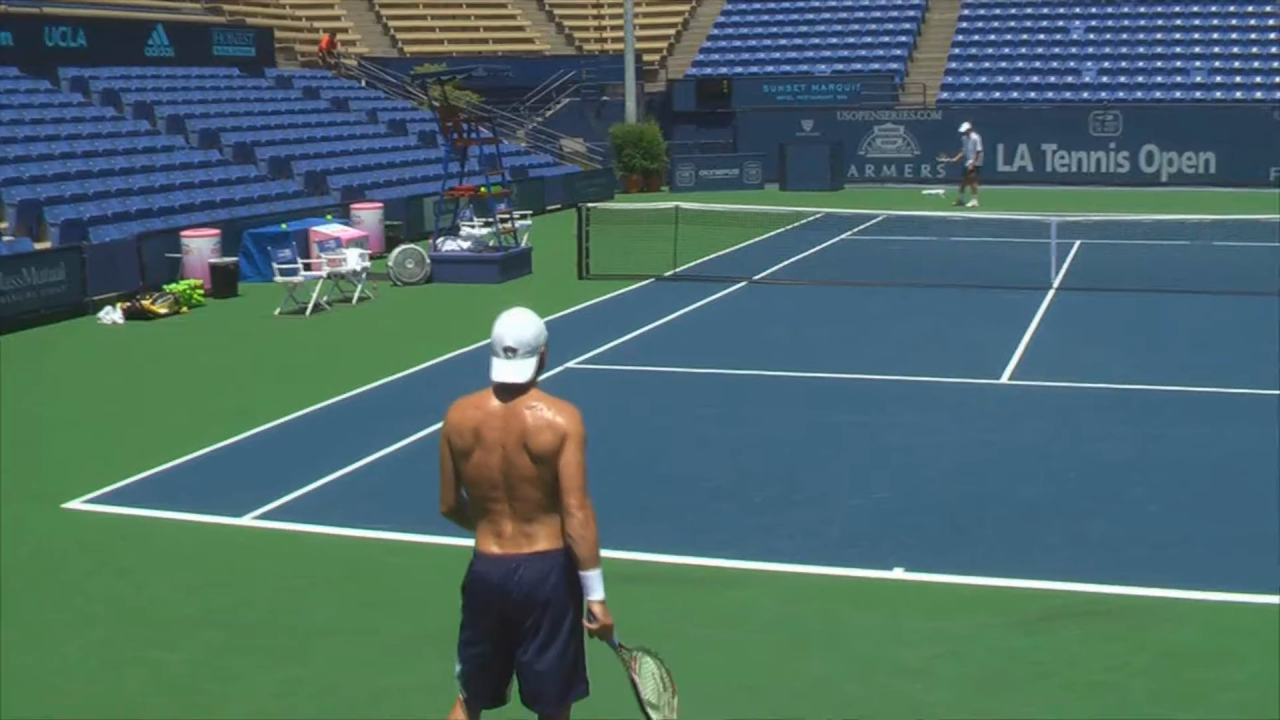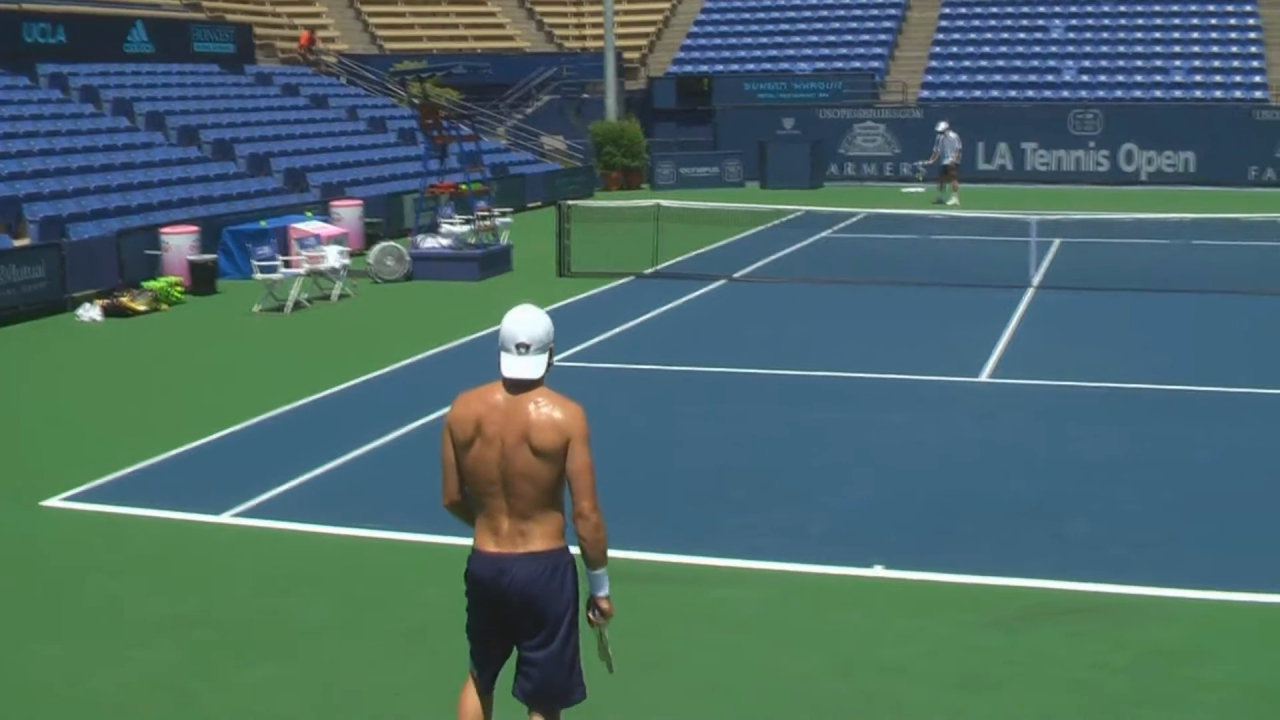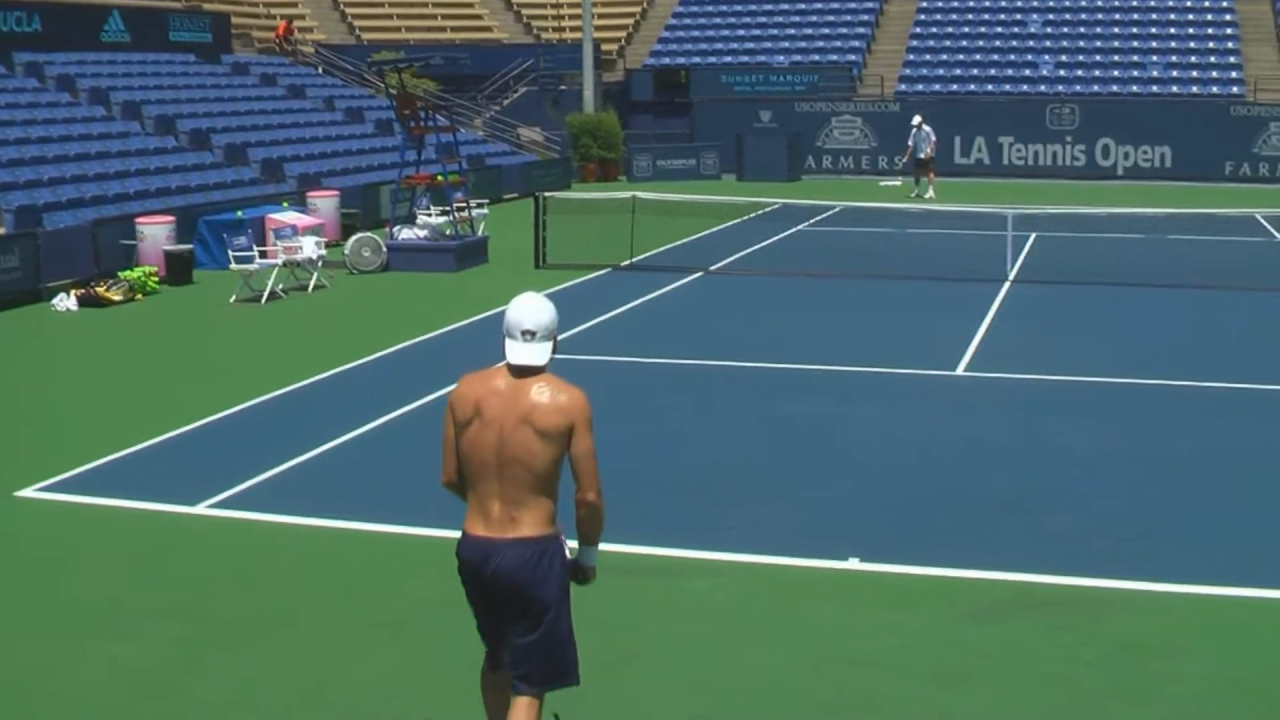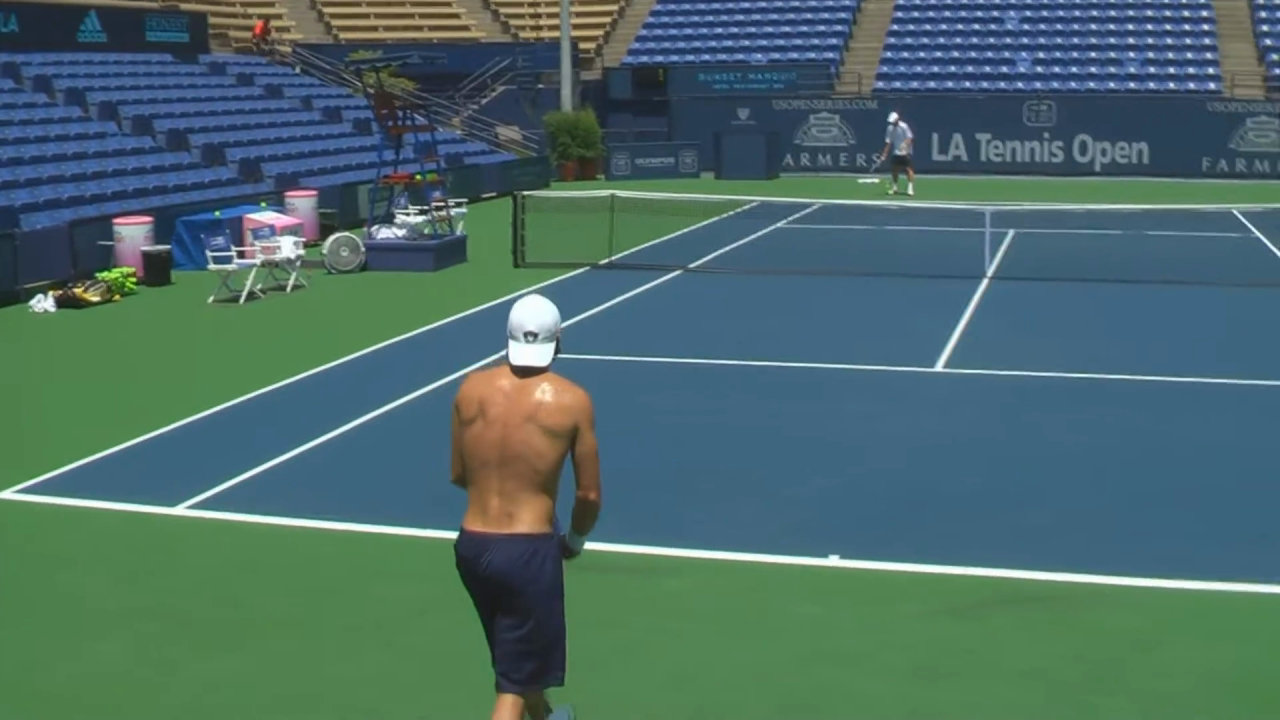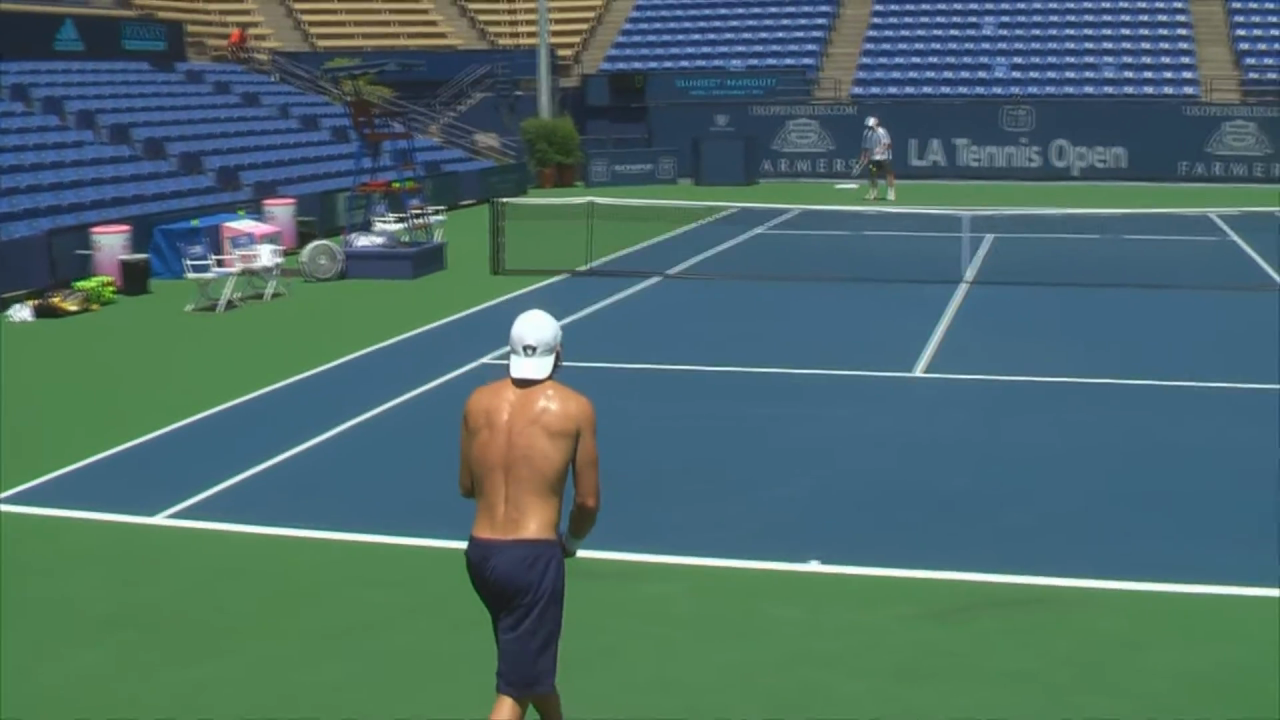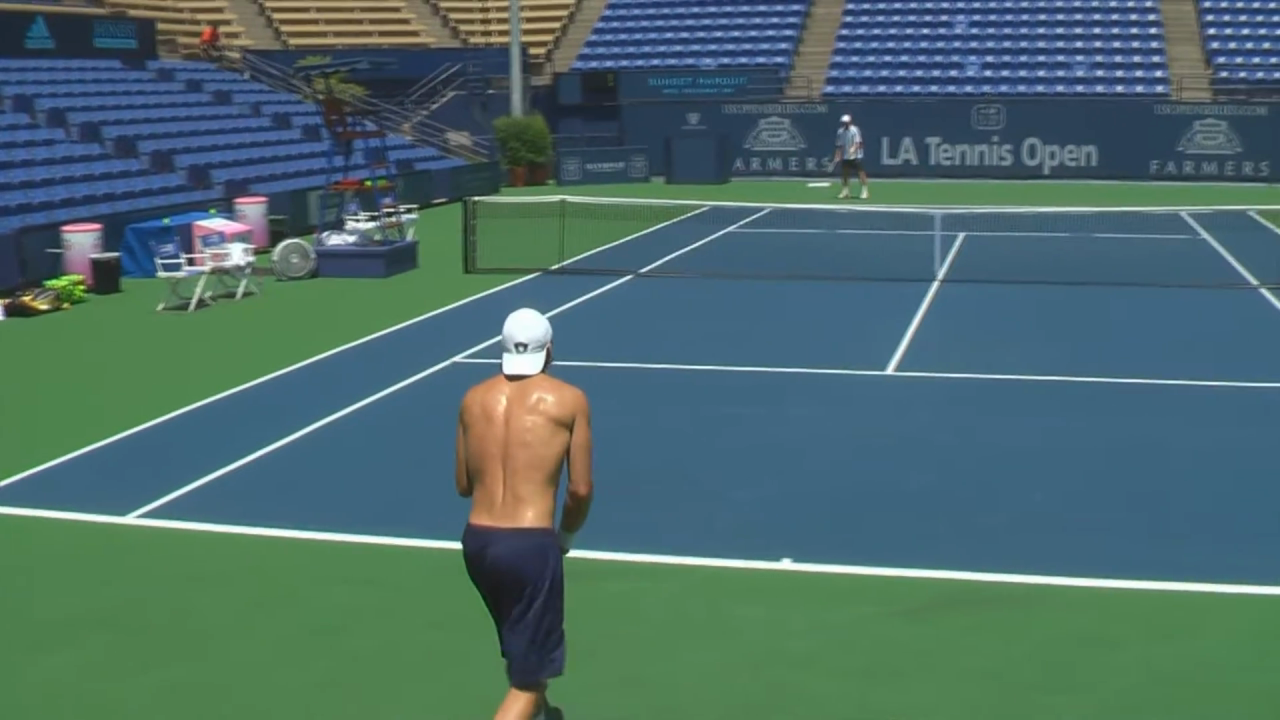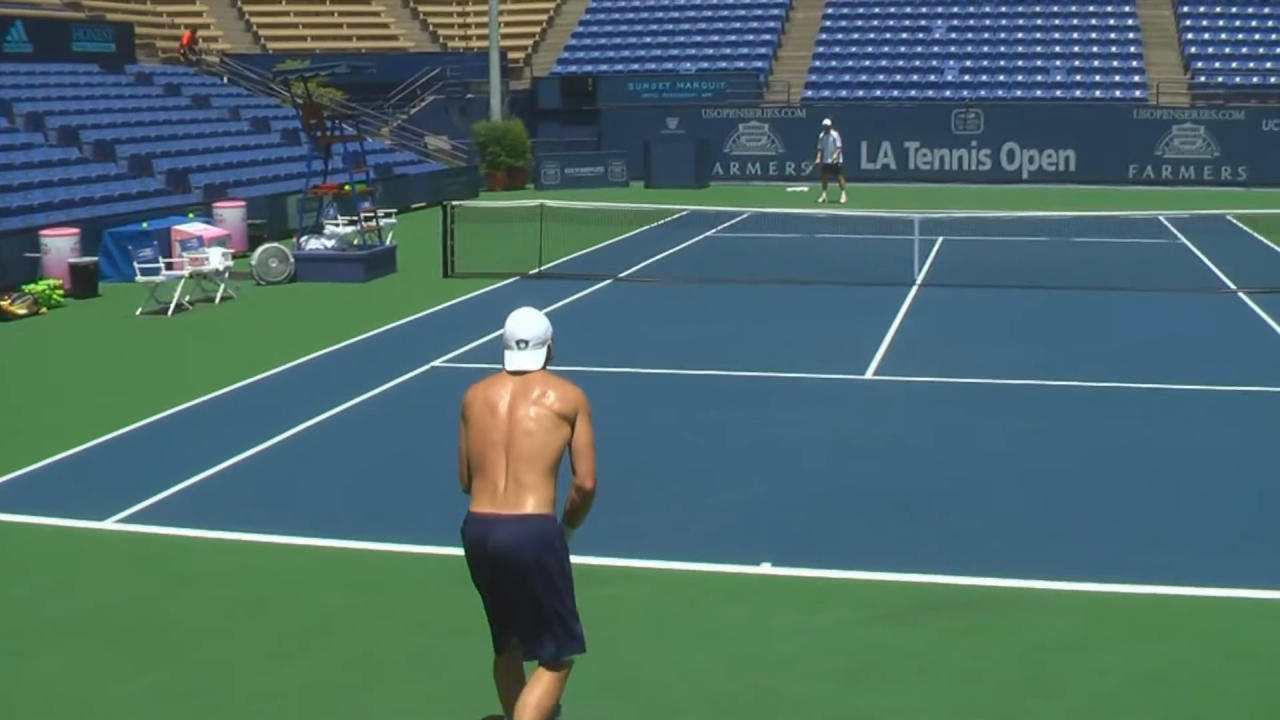
dt=0.5s
person 1, frame 1
left shoulder: (459, 415)
right shoulder: (561, 418)
left elbow: (449, 505)
right elbow: (576, 512)
right wrist: (595, 595)
left hip: (486, 569)
right hip: (546, 569)
person 1, frame 2
left shoulder: (463, 408)
right shoulder: (564, 415)
left elbow: (452, 499)
right elbow: (586, 513)
right wrist: (599, 587)
left hip: (484, 564)
right hip: (544, 568)
left knee: (479, 677)
person 1, frame 3
left shoulder: (466, 391)
right shoulder: (568, 400)
left elbow: (451, 478)
right elbow: (589, 497)
right wrist: (587, 555)
left hip: (473, 548)
right hip: (533, 554)
left knee: (495, 658)
right knee: (529, 685)
person 1, frame 4
left shoulder: (471, 389)
right shoulder: (570, 400)
left elbow: (459, 475)
right elbow: (589, 494)
right wrist: (575, 539)
left hip: (471, 545)
right hip: (527, 550)
left knee: (515, 656)
right knee: (515, 684)
person 1, frame 5
left shoulder: (478, 402)
right shoulder: (573, 407)
left elbow: (467, 487)
right elbow: (588, 500)
right wrist: (571, 540)
left hip: (481, 551)
right hip: (532, 555)
left knee: (528, 658)
person 1, frame 6
left shoulder: (473, 399)
right shoulder: (568, 399)
left elbow: (464, 485)
right elbow: (581, 489)
right wrist: (565, 535)
left hip: (477, 541)
right hip: (530, 545)
left knee: (522, 652)
right knee: (529, 680)
person 1, frame 7
left shoulder: (475, 395)
right shoulder: (568, 396)
left elbow: (466, 480)
right elbow: (585, 483)
right wrist: (567, 528)
left hip: (478, 530)
right hip: (533, 532)
left knee: (508, 647)
right knee: (556, 659)
